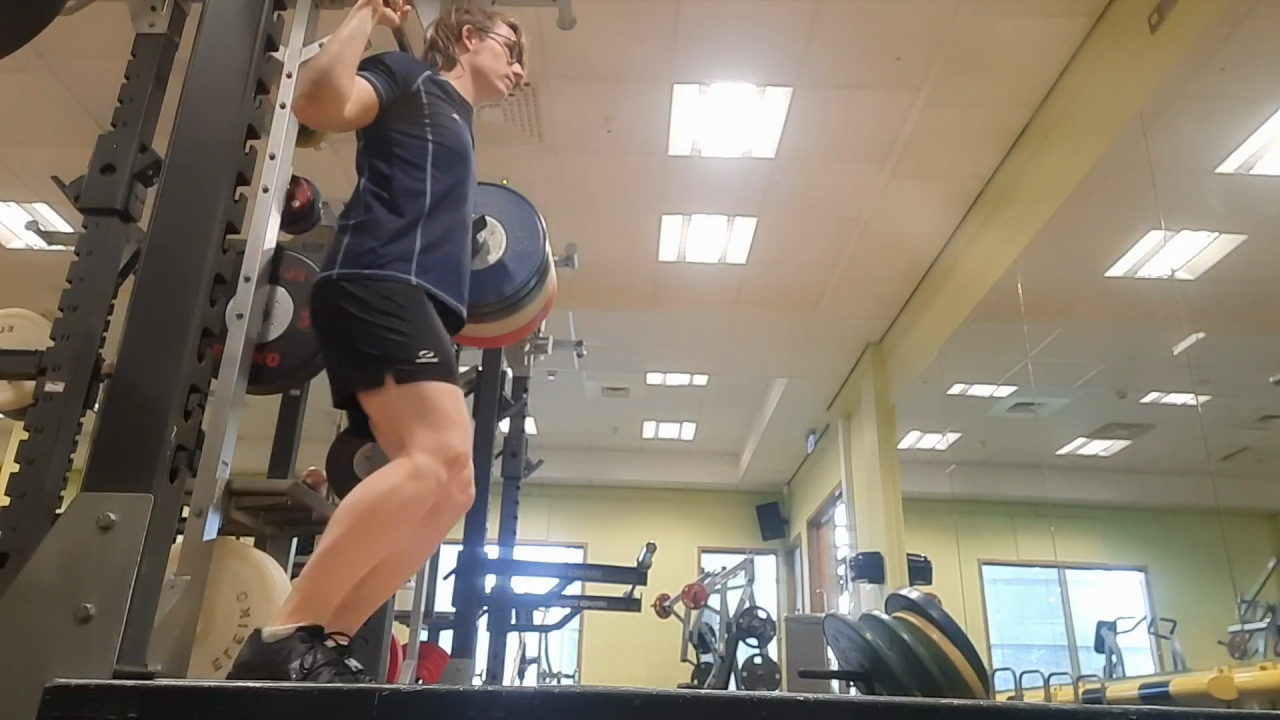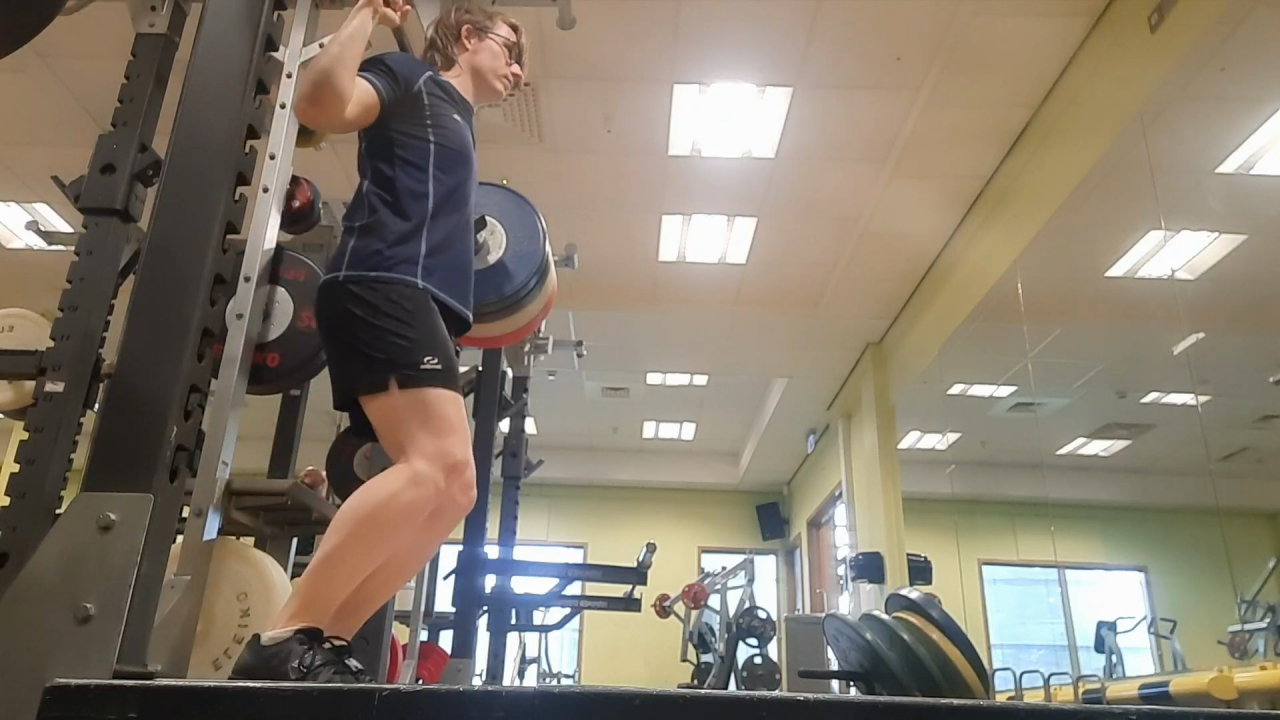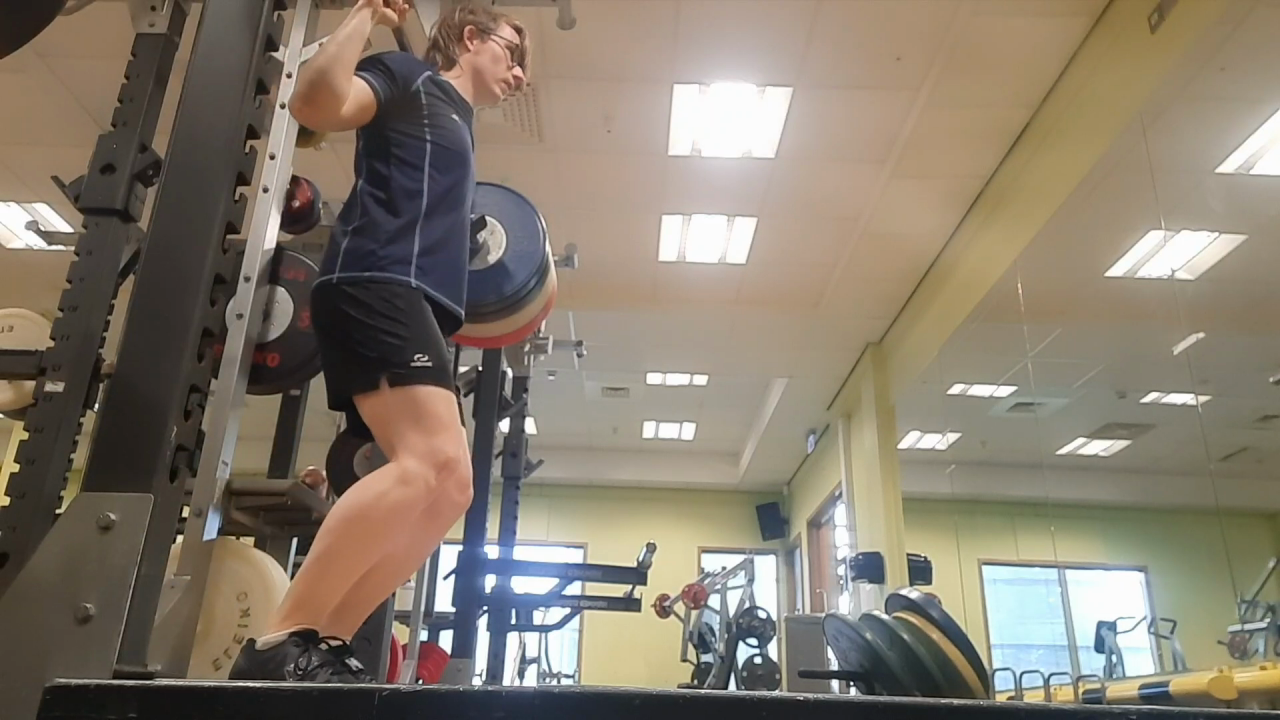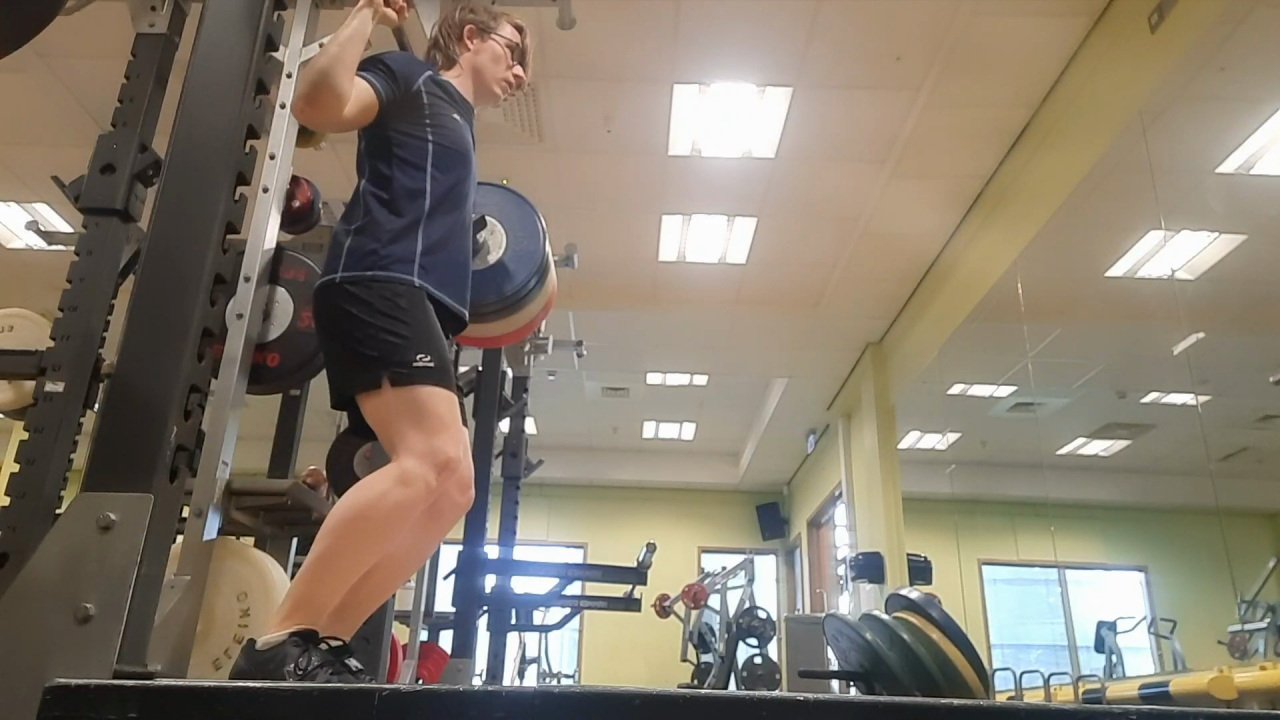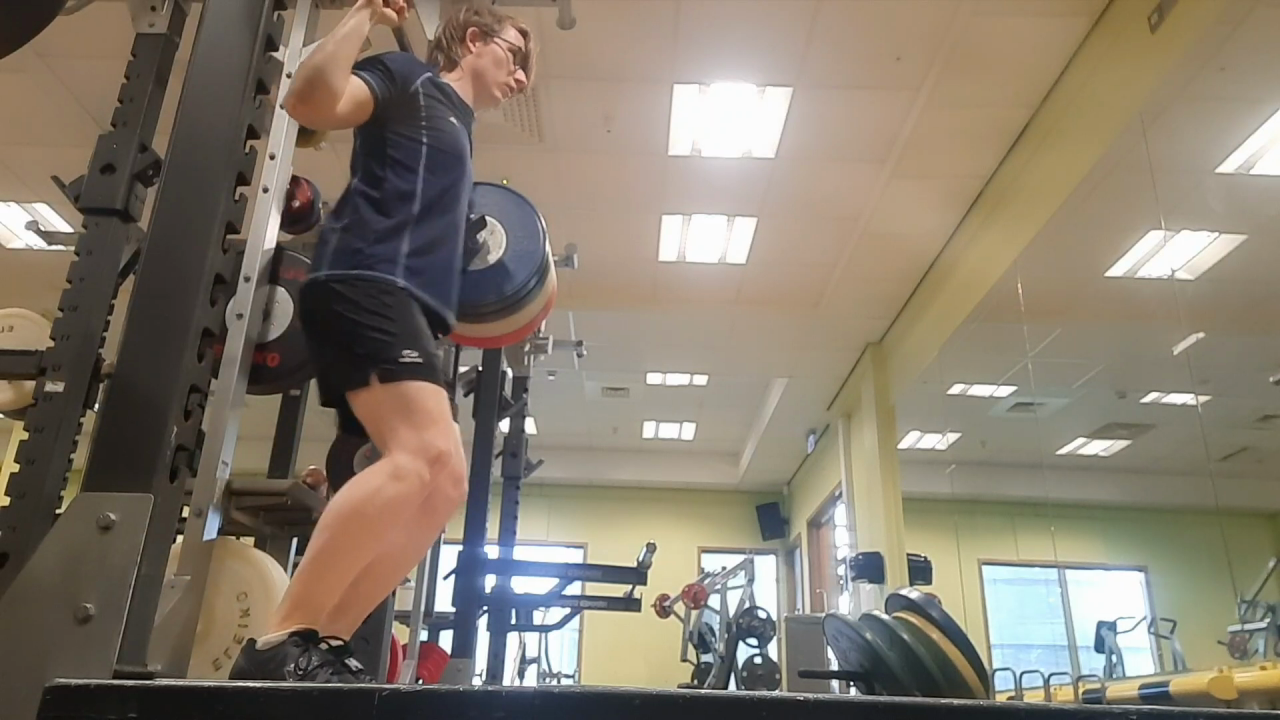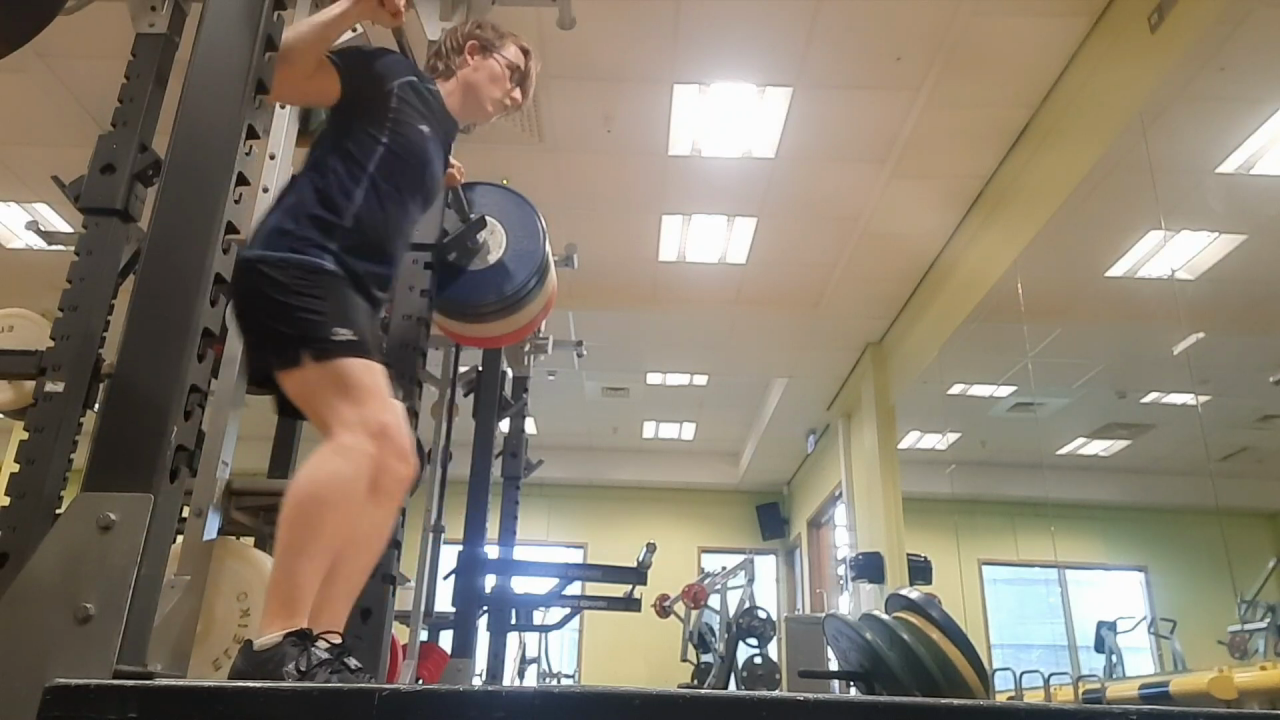
dt=0.2s
person 1, frame 1
left shoulder: (452, 124)
right shoulder: (411, 79)
right elbow: (318, 101)
left hip: (412, 304)
right hip: (379, 287)
left knee: (451, 486)
right knee: (434, 458)
left ankle: (324, 645)
right ankle: (284, 640)
person 1, frame 2
left shoulder: (454, 123)
right shoulder: (412, 79)
right elbow: (319, 103)
left hip: (415, 303)
right hip: (384, 288)
left knee: (453, 488)
right knee: (434, 465)
left ankle: (323, 647)
right ankle: (284, 642)
person 1, frame 3
left shoulder: (452, 123)
right shoulder: (410, 78)
right elbow: (316, 101)
left hip: (410, 303)
right hip: (378, 287)
left knee: (449, 487)
right knee: (426, 462)
left ankle: (322, 645)
right ankle: (279, 645)
person 1, frame 4
left shoulder: (454, 124)
right shoulder: (410, 78)
right elbow: (318, 102)
left hip: (413, 304)
right hip: (380, 287)
left knee: (451, 486)
right knee: (427, 462)
left ankle: (323, 645)
right ankle: (280, 645)
person 1, frame 5
left shoulder: (453, 127)
right shoulder: (409, 79)
right elbow: (311, 100)
left hip: (401, 302)
right hip: (368, 285)
left knee: (444, 483)
right knee: (421, 457)
left ankle: (322, 645)
right ankle: (279, 645)
person 1, frame 6
left shoulder: (437, 140)
right shoulder: (390, 79)
right elbow: (279, 75)
left wrist: (431, 186)
left hip: (341, 288)
right hip: (297, 267)
left knee: (393, 460)
right knee: (366, 435)
left ankle: (318, 645)
right ankle: (275, 645)
